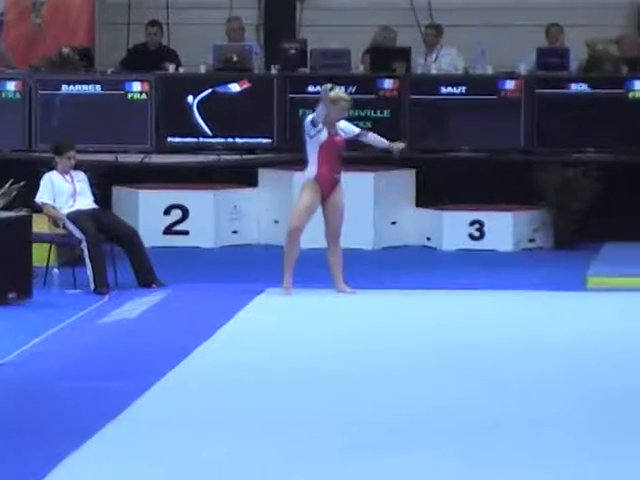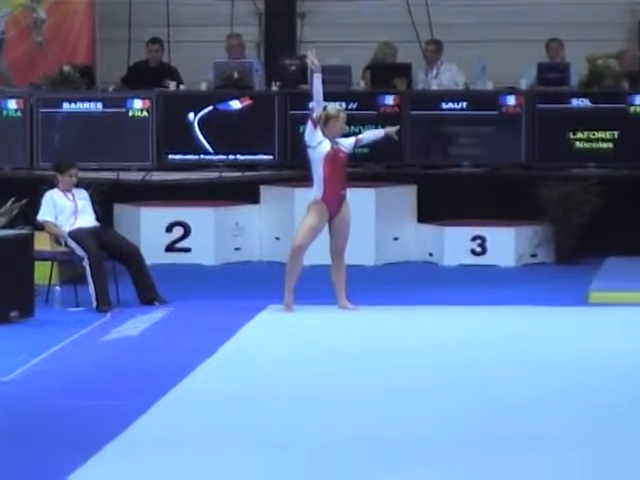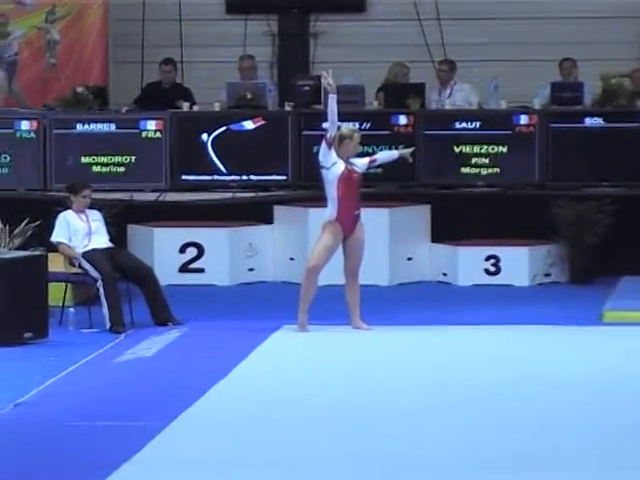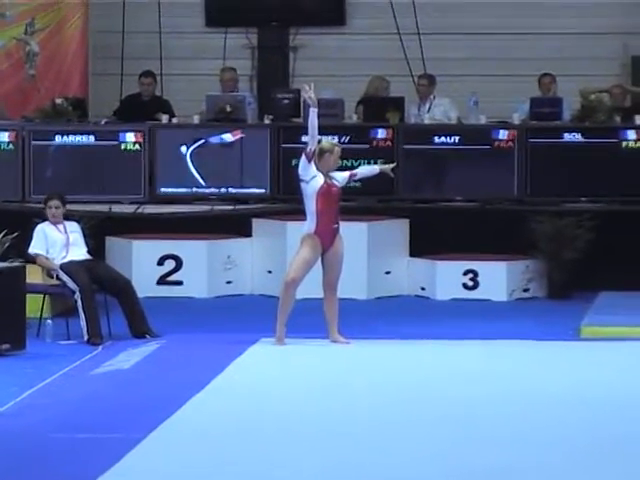
dt=0.7s
person 1, frame 1
left shoulder: (342, 126)
right shoulder: (313, 124)
left elbow: (366, 135)
right elbow: (318, 118)
left wrist: (390, 145)
right wrist: (324, 107)
left hip: (334, 186)
right hip: (314, 183)
left knee: (334, 237)
right knee: (294, 228)
left ankle: (340, 283)
right ankle: (288, 281)
person 1, frame 2
left shoulder: (342, 144)
right shoulder: (314, 138)
left elbow: (364, 137)
right elbow: (317, 105)
left wrist: (385, 131)
right wrist: (316, 73)
left hip: (341, 204)
right hip: (320, 204)
left knee: (338, 253)
right knee: (298, 246)
left ankle: (342, 299)
right ankle: (288, 297)
person 1, frame 3
left shoulder: (357, 164)
right shoulder: (328, 158)
left elbow: (378, 157)
right elbow: (332, 126)
left wrist: (400, 153)
right wrist: (332, 94)
left hip: (355, 224)
right hip: (335, 224)
left knee: (352, 273)
right knee: (313, 267)
left ankle: (356, 320)
right ankle: (302, 318)
person 1, frame 4
left shoulder: (336, 178)
right shoulder: (308, 171)
left elbow: (359, 172)
right elbow: (312, 139)
left wrist: (381, 168)
right wrist: (313, 107)
left hip: (334, 238)
right hip: (313, 237)
left knee: (331, 287)
right knee: (291, 280)
left ankle: (334, 333)
right ankle: (280, 331)
person 2, frame 1
left shoulder: (81, 175)
right shoulder: (49, 178)
right elbow: (46, 207)
right wrist: (63, 218)
left hip: (94, 211)
right hip: (73, 214)
left knee: (129, 233)
right knee: (92, 236)
left ankle: (147, 278)
right ankle: (99, 284)
person 2, frame 2
left shoulder: (82, 193)
right shoulder: (51, 196)
right elbow: (48, 225)
left wrist: (97, 227)
right wrist: (65, 236)
left hip: (96, 229)
right hip: (74, 232)
left knee: (131, 250)
right knee: (94, 254)
left ankle: (149, 295)
right ankle: (101, 301)
person 2, frame 3
left shoulder: (96, 214)
right shoulder: (64, 217)
right elbow: (62, 247)
right wrist: (79, 257)
left hip: (109, 249)
right hip: (88, 253)
left knee: (145, 271)
right knee: (107, 275)
left ankle: (163, 316)
right ankle: (115, 322)
person 2, frame 4
left shoulder: (74, 226)
right shoulder: (42, 229)
right elbow: (40, 259)
right wrist: (57, 269)
left hip: (88, 261)
right hip: (66, 265)
left knee: (123, 283)
right knee: (85, 286)
left ankle: (140, 328)
right ankle: (92, 334)
